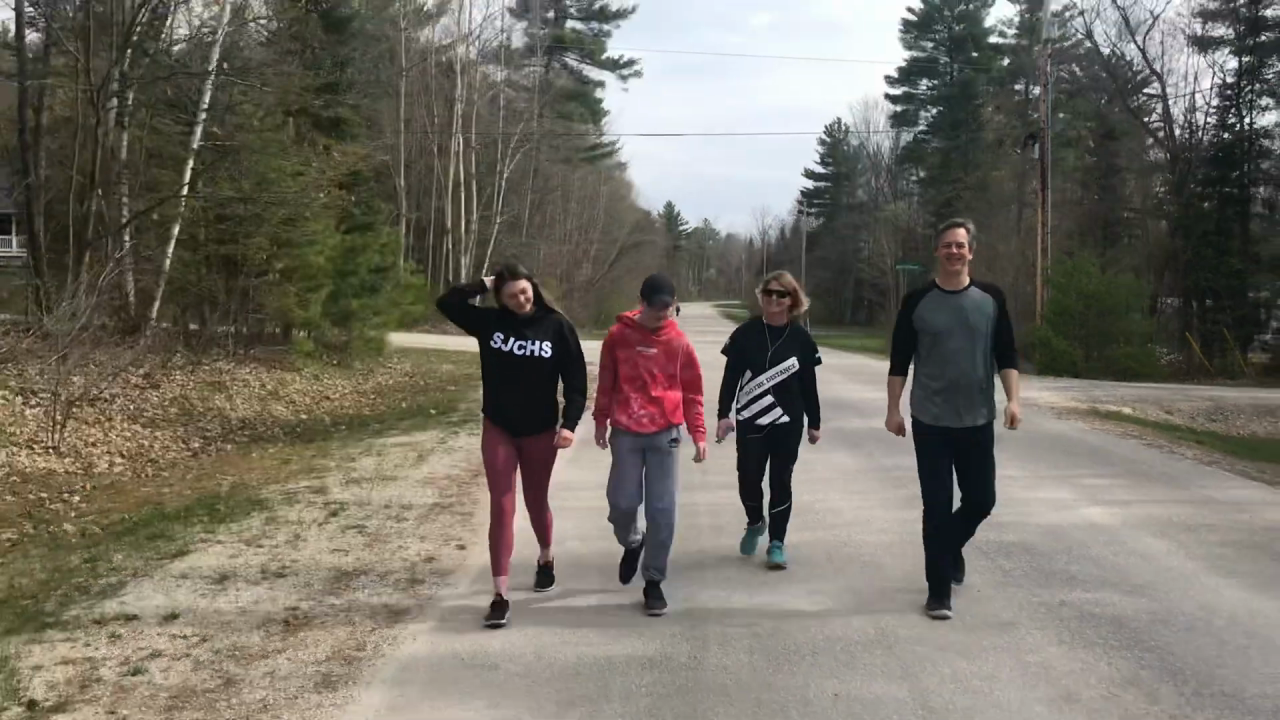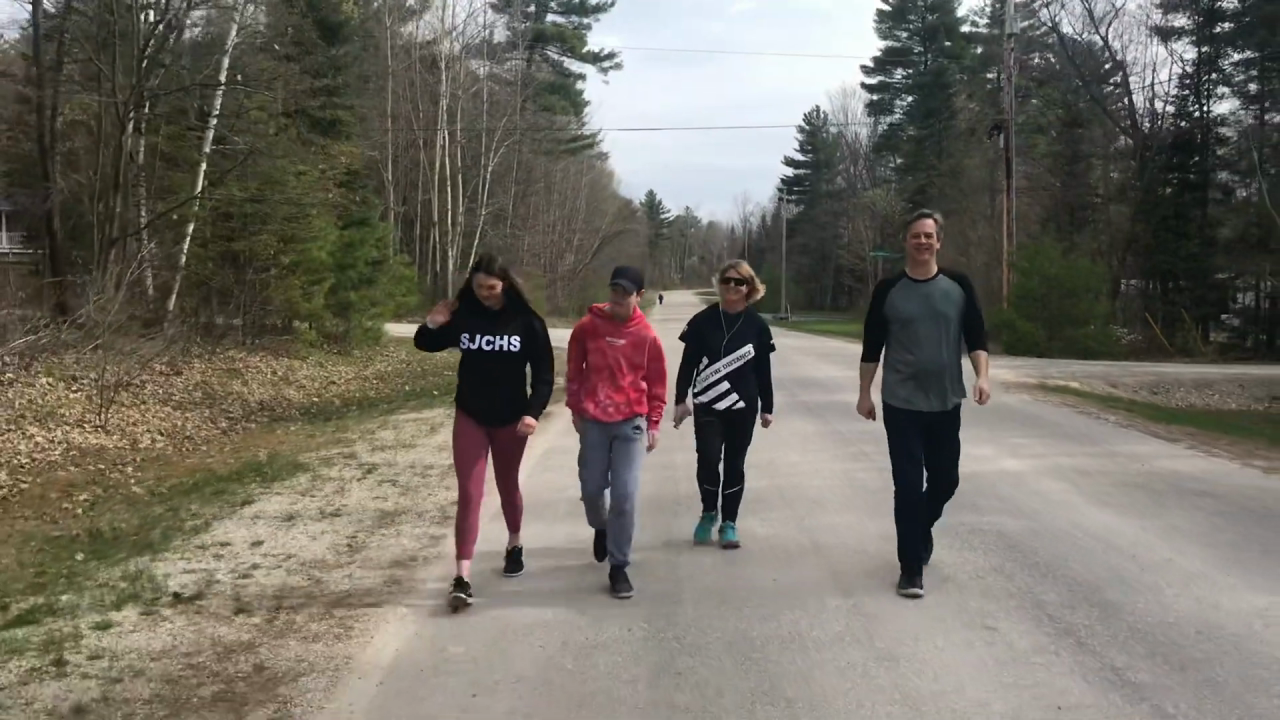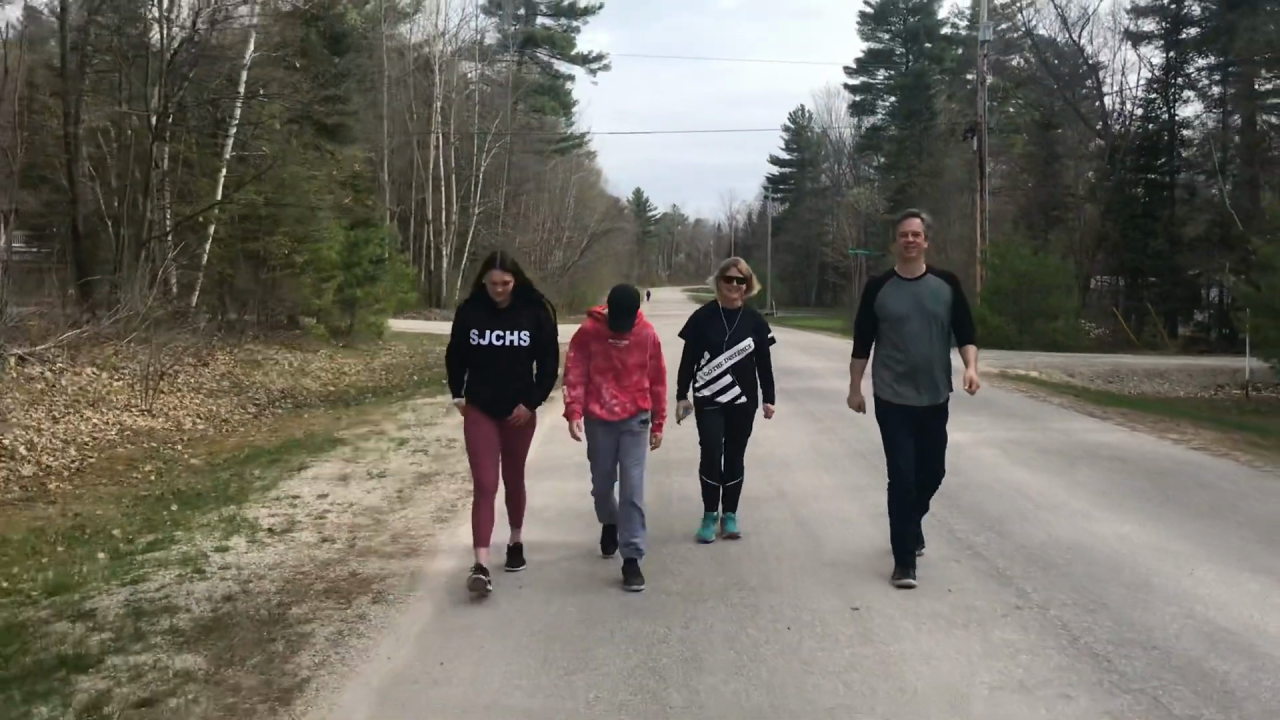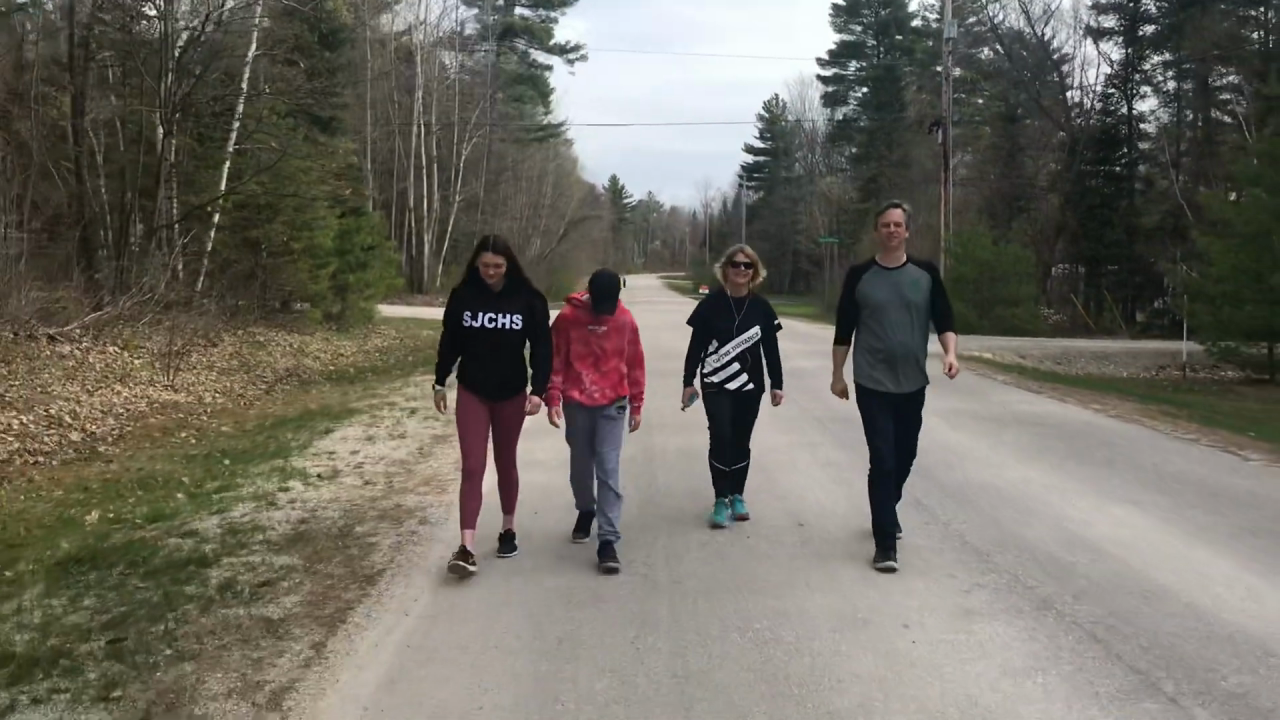
dt=1s
person 1, frame 1
left shoulder: (991, 299)
right shoulder: (917, 302)
left elbow: (1007, 355)
right elbow: (899, 361)
left wrist: (1013, 399)
right wrist: (893, 410)
left hip: (978, 419)
right hip: (931, 420)
left knee: (982, 498)
right knee: (936, 504)
left ankle: (952, 549)
right ankle: (939, 589)
person 1, frame 2
left shoulder: (958, 286)
right shoulder: (888, 290)
left elbow: (976, 337)
right elbow: (872, 347)
left wrist: (982, 376)
right wrist: (864, 394)
left hip: (947, 403)
right hip: (901, 405)
left knee: (945, 479)
right knee: (908, 485)
left ankle: (922, 527)
right ankle: (911, 567)
person 1, frame 3
left shoulder: (946, 284)
right shoulder: (878, 288)
left elbow: (965, 332)
right elbow: (862, 343)
left wrist: (971, 368)
right wrist: (855, 388)
left hip: (935, 398)
right hip: (891, 399)
left knee: (931, 472)
right knee: (901, 477)
left ankle: (911, 522)
right ankle: (904, 559)
person 1, frame 4
left shoulder: (926, 273)
right shoulder: (859, 276)
left elbow: (944, 319)
right elbow: (844, 330)
left wrist: (950, 354)
right wrist: (838, 375)
left hip: (913, 385)
right hip: (872, 385)
left knee: (904, 458)
right knee: (882, 461)
left ankle: (886, 510)
right ankle: (886, 542)
person 2, frame 1
left shoulder: (557, 326)
right shoulder: (489, 322)
left elbow: (575, 379)
right elbow: (446, 303)
left wrist: (569, 423)
right wrist: (483, 284)
left hip: (540, 432)
right hip: (497, 430)
left knee: (537, 503)
right knee: (501, 510)
left ankle: (545, 557)
person 2, frame 2
left shoulder: (527, 321)
right shoulder: (463, 315)
left elbow: (544, 372)
right elbow: (427, 343)
left wrist: (534, 411)
right wrist: (431, 325)
left hip: (510, 419)
right hip: (469, 417)
left knee: (508, 486)
right knee: (469, 494)
left ankle: (514, 544)
right ankle: (462, 578)
person 2, frame 3
left shoulder: (536, 314)
right shoulder: (469, 313)
left elbow: (549, 364)
right elbow: (456, 358)
left wrist: (532, 402)
right wrist: (458, 396)
left hip: (519, 410)
right hip: (479, 410)
left knee: (513, 479)
right knee: (485, 485)
left ankle: (515, 540)
right ankle: (480, 566)
person 2, frame 4
left shoulder: (528, 299)
right shoulder: (462, 296)
left elbow: (542, 347)
right elbow: (450, 342)
left wrist: (539, 389)
right wrist: (440, 383)
left hip: (511, 394)
right hip: (471, 392)
left knee: (505, 463)
right knee: (472, 467)
left ankle: (508, 528)
right ankle: (466, 548)
person 3, frame 1
left shoulder: (679, 343)
right shoulder: (618, 338)
left elbow: (692, 391)
right elbow: (606, 384)
left wrist: (698, 433)
right wrist: (600, 422)
left hip: (664, 433)
right hip: (625, 432)
left knee: (661, 506)
right knee: (621, 501)
right ankle: (631, 543)
person 3, frame 2
left shoulder: (646, 336)
right shoulder: (587, 327)
left elbow: (657, 381)
right elbow: (574, 370)
left wrist: (654, 423)
right wrist: (575, 408)
left hip: (631, 422)
right hip: (592, 421)
left knee: (624, 493)
right knee: (593, 486)
left ankle: (618, 565)
right ankle: (602, 527)
person 3, frame 3
left shoulder: (647, 334)
right shoulder: (587, 332)
left elbow: (657, 381)
right elbow: (575, 377)
left wrist: (657, 423)
right wrist: (573, 414)
left hip: (635, 419)
right hip: (598, 420)
left knee: (632, 487)
right knee: (603, 482)
left ankle: (631, 557)
right ankle: (610, 521)
person 3, frame 4
left shoulder: (625, 320)
right shoulder: (567, 317)
left elbow: (635, 364)
right elbow: (556, 362)
left wrist: (636, 405)
right wrist: (553, 400)
left hip: (613, 405)
right hip: (577, 405)
left knee: (608, 470)
right knee: (581, 465)
left ankle: (608, 541)
right ankle: (586, 509)
person 4, frame 1
left shoulder: (801, 337)
right shoulder: (745, 333)
left elbow: (809, 383)
right elbow: (731, 377)
left wrist: (814, 422)
right wrist: (724, 414)
left hip: (788, 422)
right hip: (750, 419)
left knee: (781, 481)
right knee: (748, 478)
left ankle: (776, 544)
right ankle: (755, 523)
person 4, frame 2
left shoulder: (757, 324)
right shoulder: (703, 320)
left elbow: (763, 368)
right elbow: (688, 362)
left wrist: (767, 408)
right wrist: (681, 400)
left hip: (743, 406)
right hip: (708, 404)
left knee: (735, 464)
right knee: (708, 460)
left ankle: (728, 524)
right ankle: (708, 513)
person 4, frame 3
left shoulder: (754, 319)
right shoulder: (702, 317)
left elbow: (763, 359)
right elbow: (688, 358)
left wrist: (769, 396)
right wrist: (682, 396)
left hip: (743, 400)
right hip: (708, 398)
left knee: (735, 457)
right knee: (711, 452)
left ankle: (729, 514)
right ankle: (710, 514)
person 4, frame 4
left shoulder: (761, 306)
right shoulder: (710, 304)
left elbow: (770, 346)
right elbow: (696, 345)
left wrist: (776, 383)
right wrist: (689, 382)
left hip: (750, 385)
right hip: (716, 383)
left knee: (740, 441)
right knee: (720, 437)
left ankle: (736, 495)
right ankle: (722, 500)
